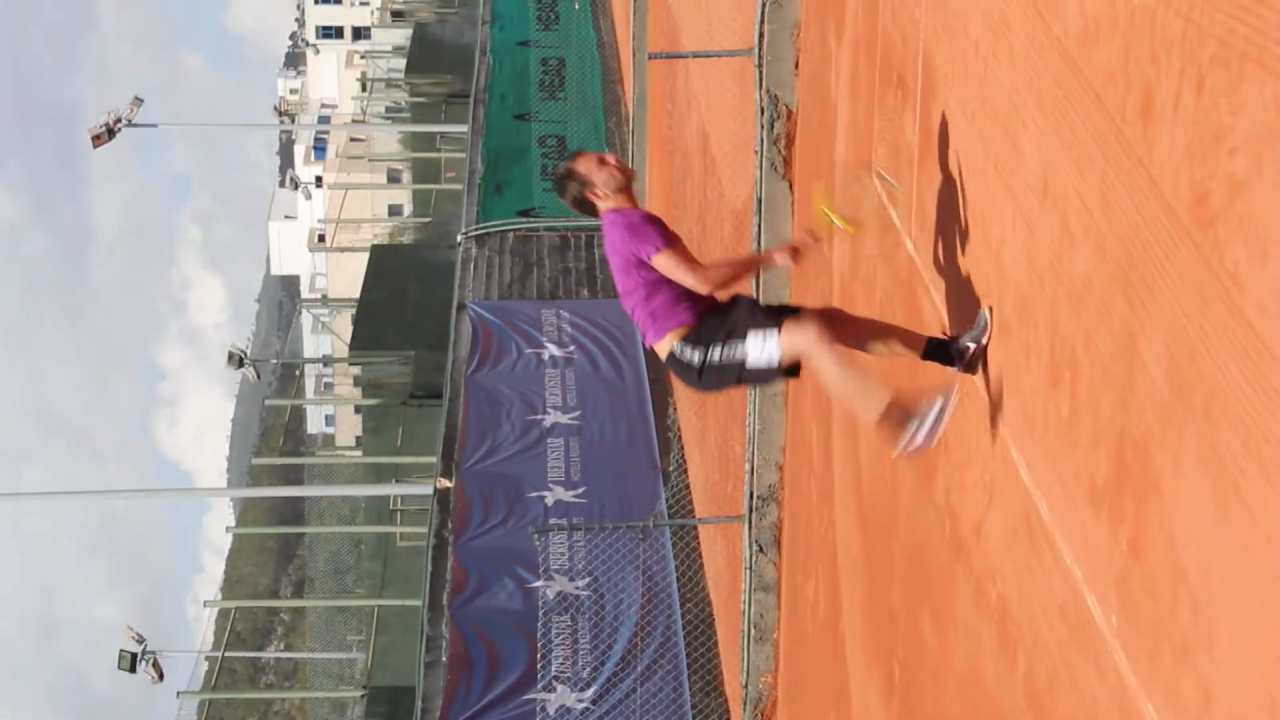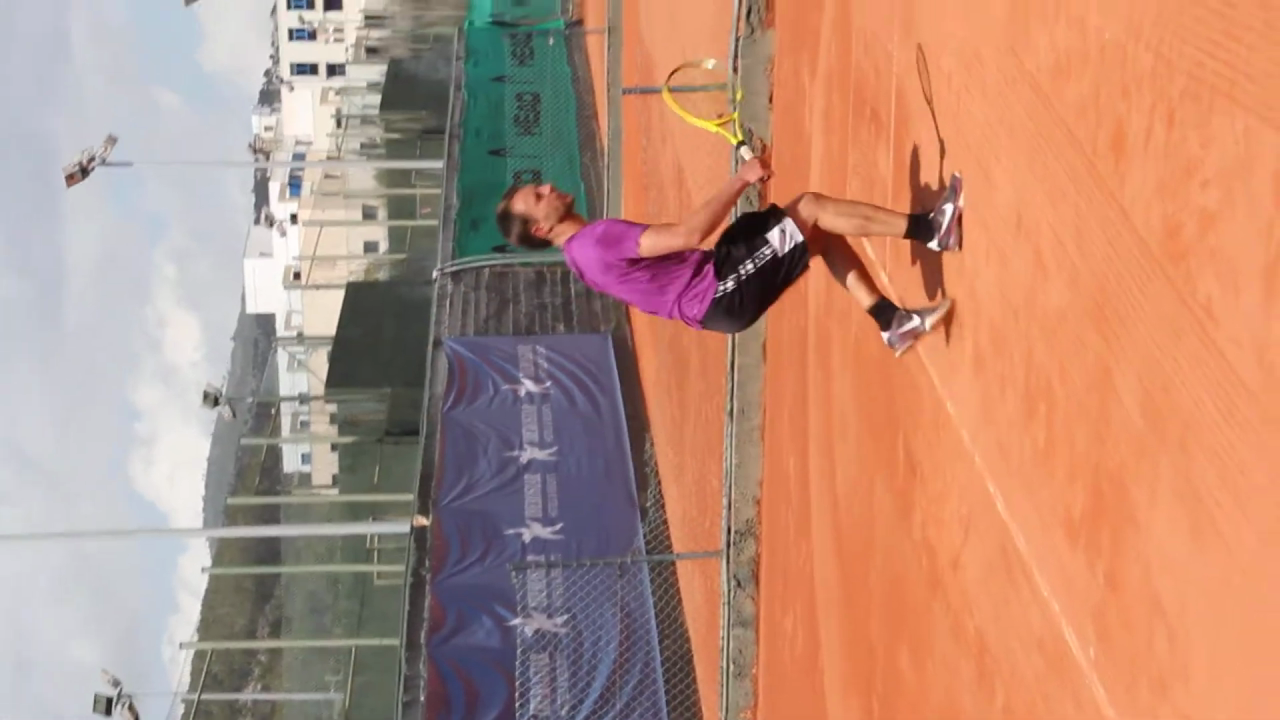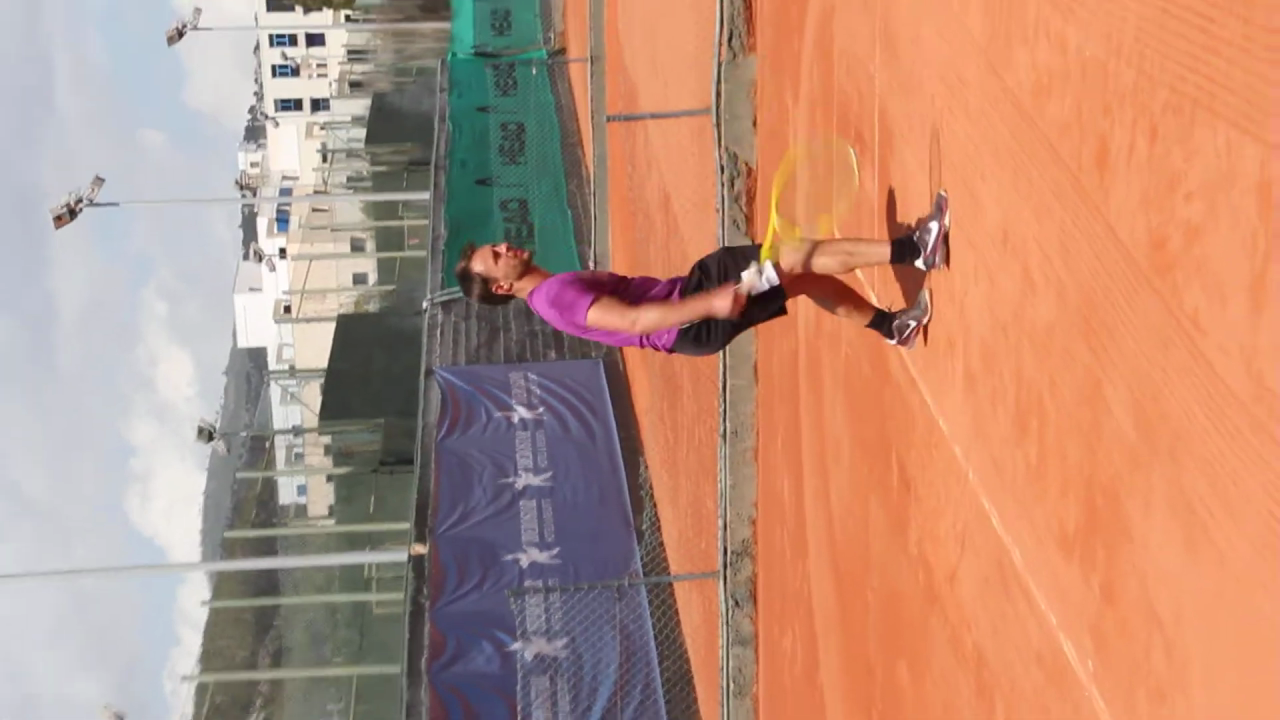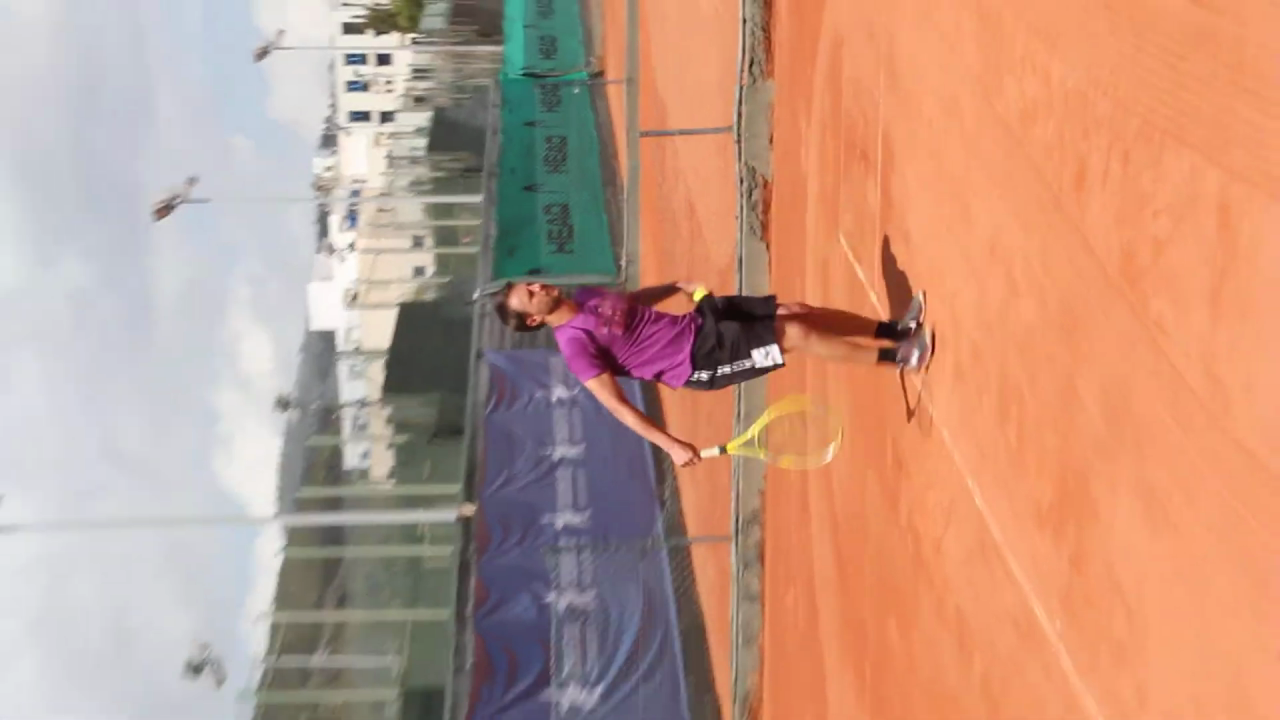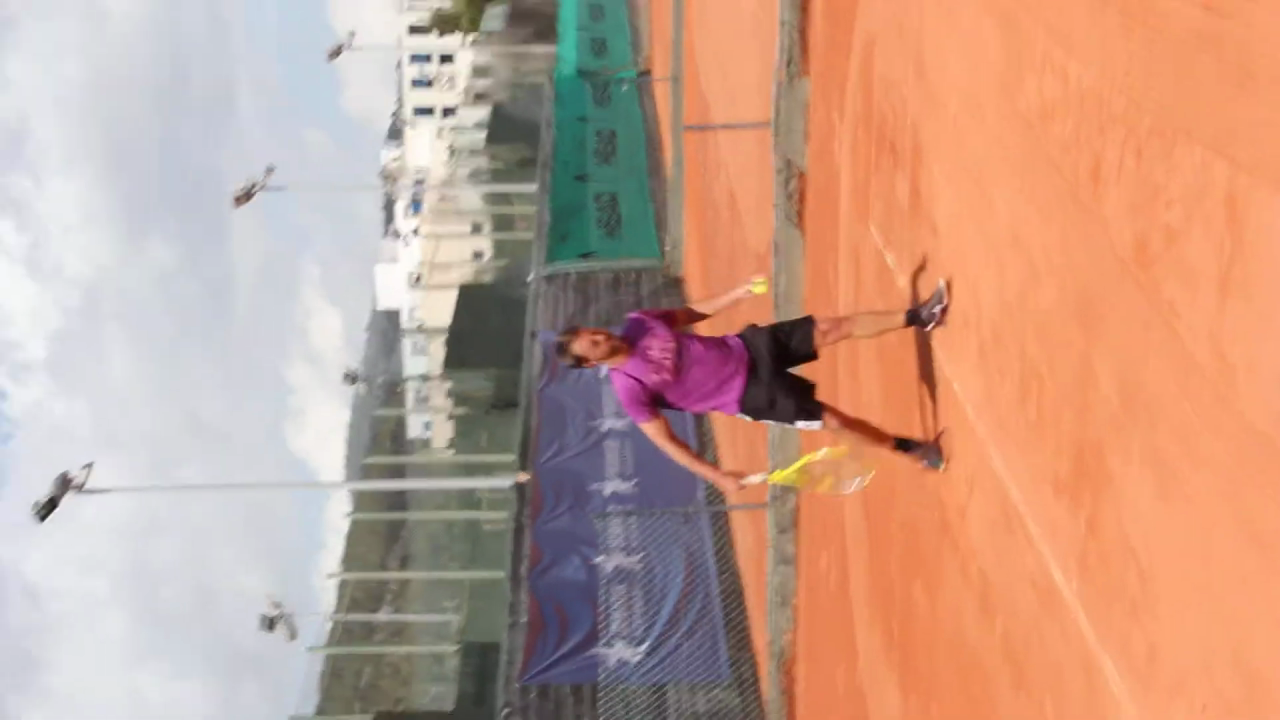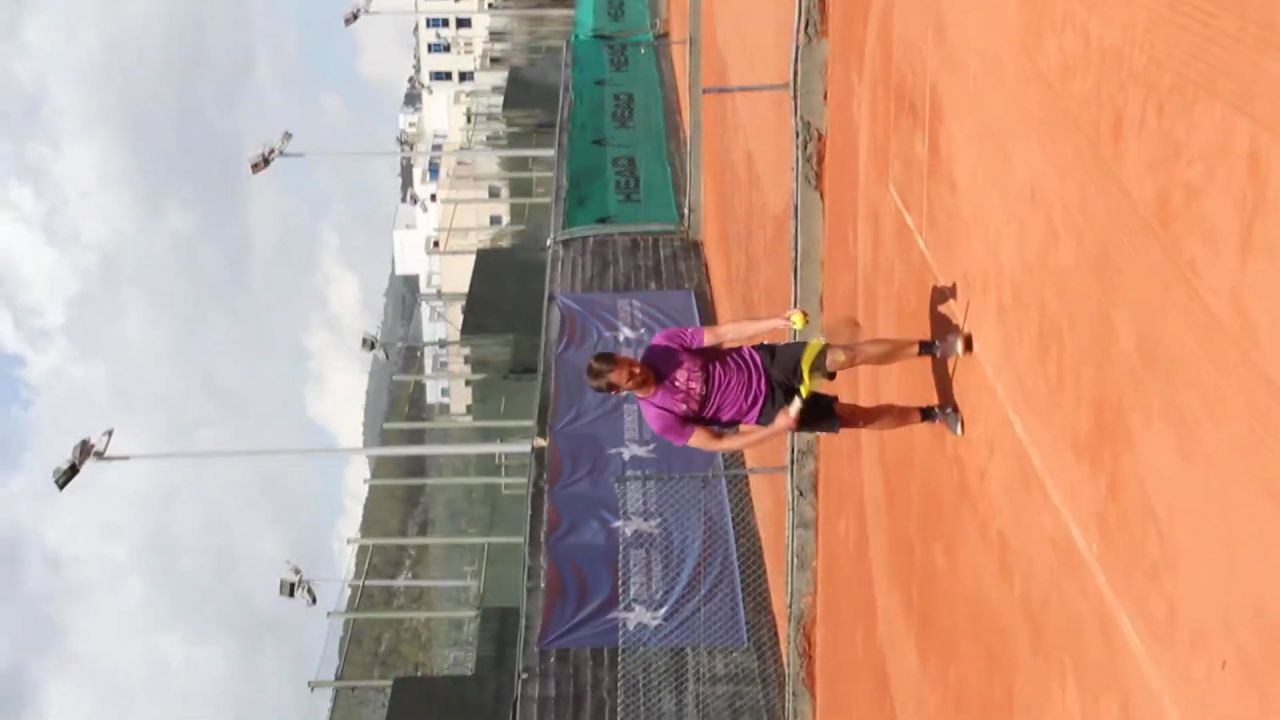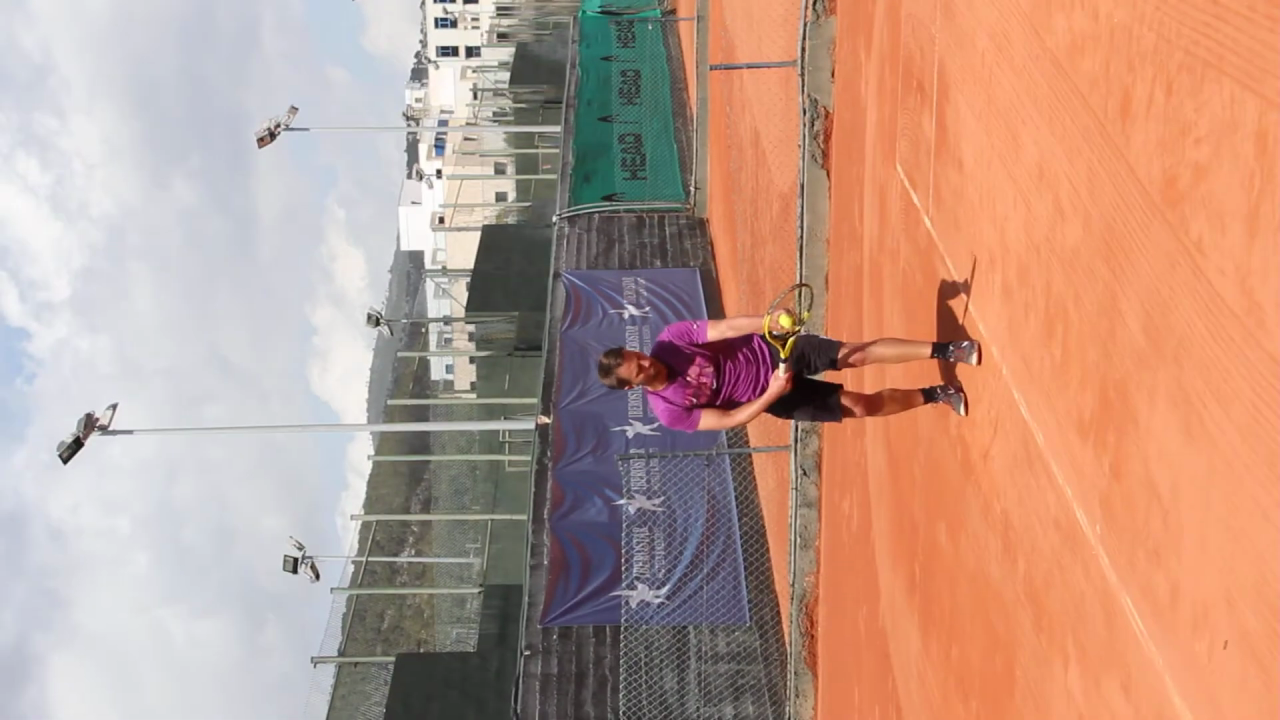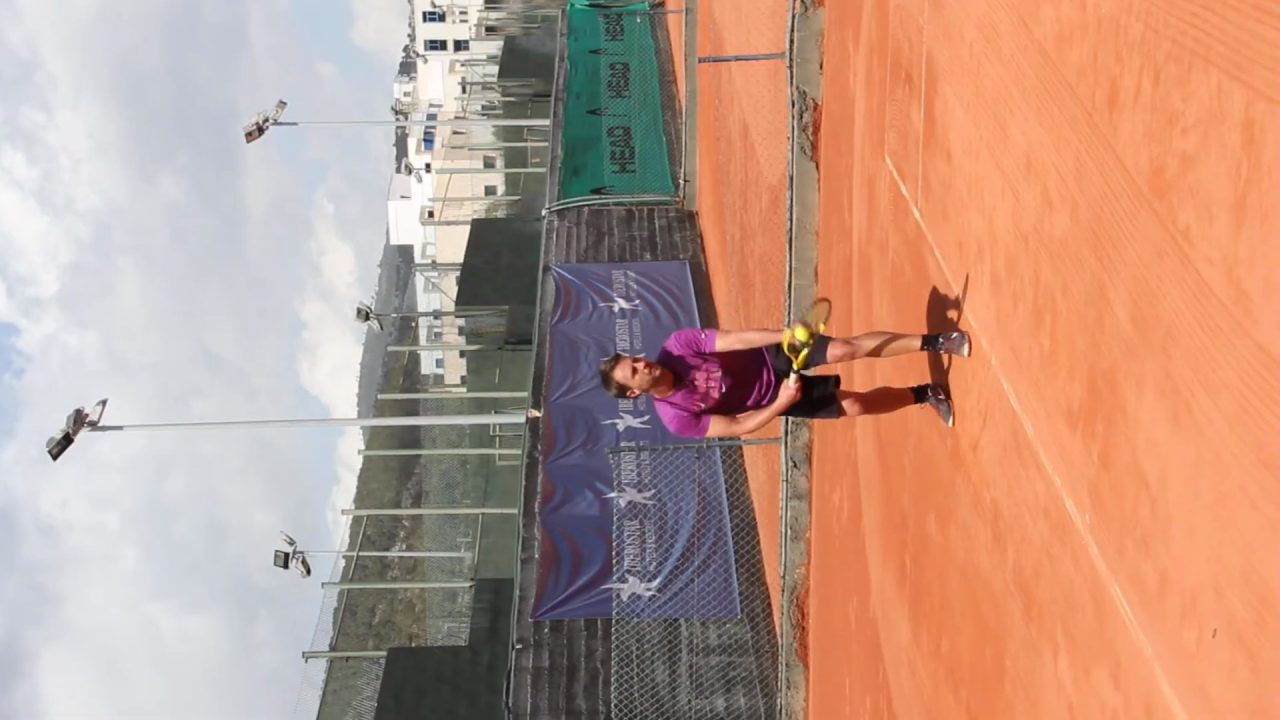
dt=0.3s
person 1, frame 1
left shoulder: (629, 227)
right shoulder: (627, 225)
right elbow: (704, 281)
right wrist: (771, 257)
left hip: (712, 326)
right hip: (695, 351)
left knee: (833, 321)
right knee: (812, 338)
left ankle: (953, 353)
right ankle: (902, 424)
person 1, frame 2
left shoulder: (586, 251)
right shoulder: (597, 239)
right elbow: (689, 233)
right wrist: (739, 179)
left hip: (716, 297)
right hip: (723, 294)
left knee: (821, 233)
right knee: (811, 206)
left ankle: (893, 321)
right ankle: (929, 229)
person 1, frame 3
left shoulder: (559, 289)
right shoulder: (555, 298)
right elbow: (635, 320)
right wrist: (709, 303)
left hip: (684, 298)
right hip: (694, 328)
left knee: (804, 274)
right knee: (797, 260)
left ankle: (891, 326)
right ankle: (913, 249)
person 1, frame 4
left shoulder: (585, 297)
right shoulder: (575, 344)
right elbow: (616, 404)
left wrist: (679, 285)
right wrist: (671, 444)
left hip: (700, 321)
right hip: (701, 358)
left knee: (796, 314)
right knee: (796, 338)
left ankle: (895, 329)
right ankle: (895, 355)
person 1, frame 5
left shoulder: (638, 324)
right shoulder: (629, 387)
left elbow: (688, 315)
right elbow: (665, 441)
left wrist: (735, 295)
right wrist: (719, 476)
left hip: (747, 350)
right hip: (750, 393)
left knee: (832, 328)
right knee: (833, 420)
left ankle: (919, 317)
right ankle: (910, 448)
person 1, frame 6
left shoulder: (662, 344)
right shoulder: (659, 418)
left elbow: (724, 332)
right elbow: (718, 443)
left wrist: (775, 322)
right wrist: (773, 430)
left hip: (763, 362)
right hip: (764, 407)
left knee: (843, 357)
right knee: (856, 417)
left ankle: (934, 346)
right ankle: (932, 414)
person 1, frame 7
left shoulder: (670, 339)
right shoulder: (668, 410)
left elbow: (726, 327)
right elbow: (728, 420)
left wrist: (772, 320)
right wrist: (771, 394)
left hip: (770, 351)
right hip: (771, 397)
left knee: (856, 353)
right knee: (859, 406)
left ankle: (946, 350)
right ankle: (935, 395)
person 1, frame 8
left shoulder: (677, 344)
right shoulder: (677, 418)
left elbow: (733, 339)
right elbow: (735, 427)
left wrist: (785, 334)
right wrist: (779, 405)
left hip: (767, 351)
right hip: (771, 393)
left knee: (844, 348)
right knee: (854, 404)
left ankle: (935, 341)
right ankle: (925, 394)
